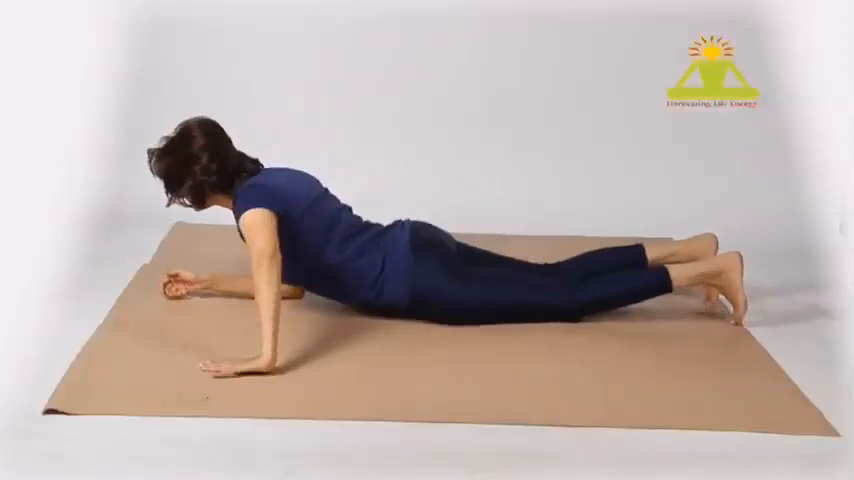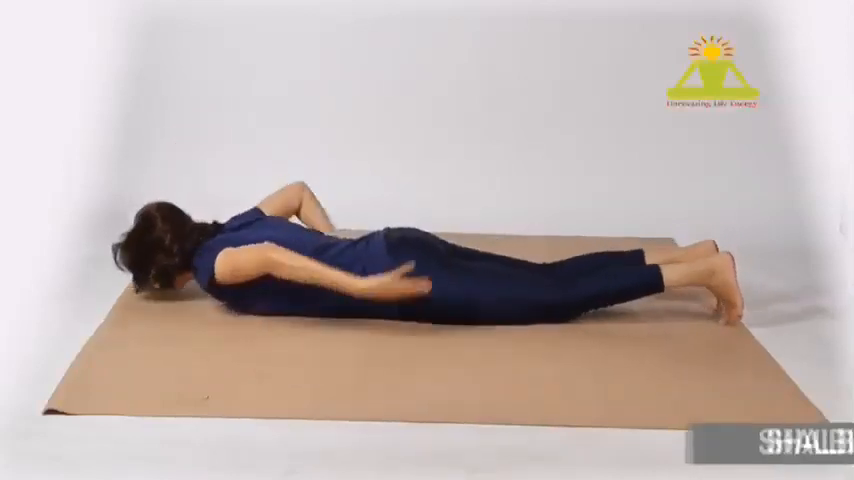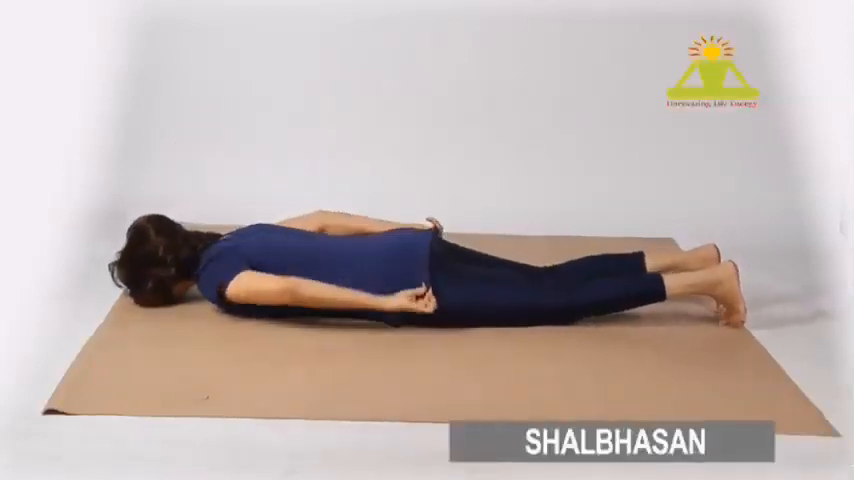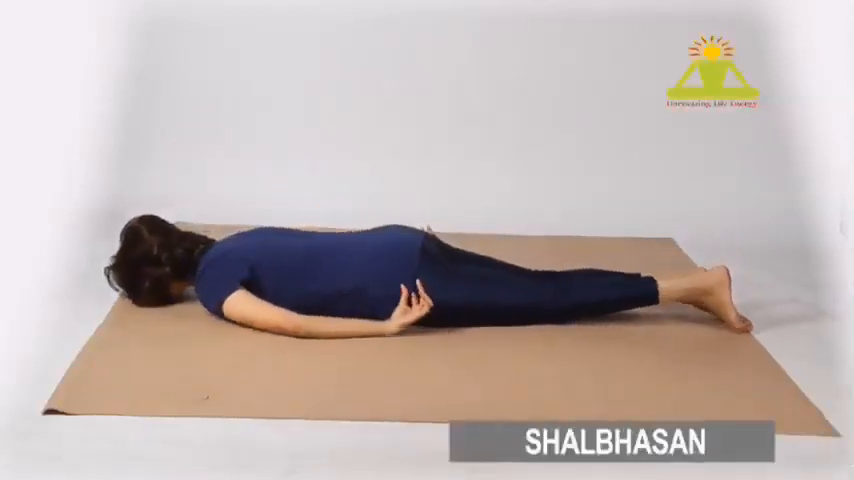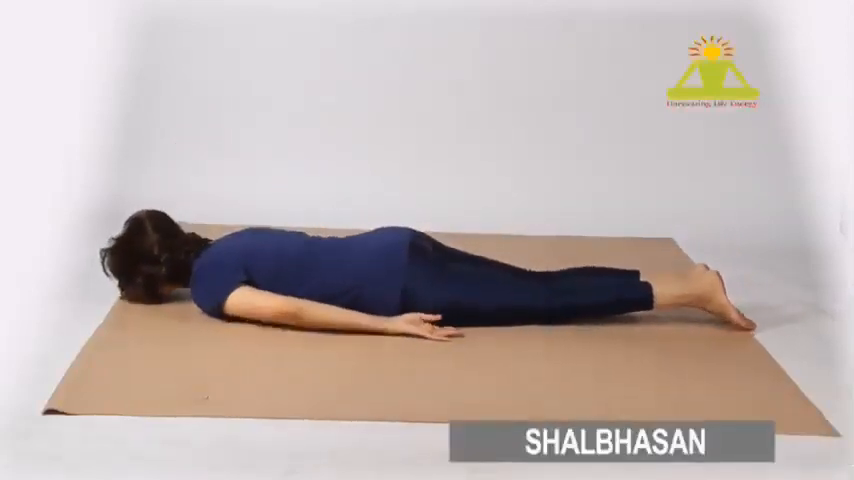
dt=1s
person 1, frame 1
left shoulder: (250, 200)
right shoulder: (274, 179)
left elbow: (266, 262)
right elbow: (290, 284)
left wrist: (266, 356)
right wrist: (205, 284)
left hip: (419, 283)
right hip: (414, 246)
left knee: (566, 299)
right knee: (557, 278)
left ankle: (711, 270)
right ankle: (689, 247)
person 1, frame 2
left shoulder: (215, 266)
right shoulder: (236, 227)
left elbow: (272, 258)
right elbow: (299, 191)
left wrist: (362, 287)
left hip: (391, 269)
right hip: (400, 247)
left knee: (555, 297)
right knee: (551, 279)
left ankle: (703, 270)
right ankle: (688, 252)
person 1, frame 3
left shoulder: (215, 277)
right shoulder: (234, 240)
left elbow: (290, 289)
right elbow: (321, 221)
left wrist: (387, 304)
right wrist: (403, 231)
left hip: (400, 280)
right hip: (412, 256)
left knee: (558, 303)
right knee: (551, 282)
left ankle: (709, 282)
right ankle: (692, 258)
person 1, frame 4
left shoulder: (211, 284)
right shoulder: (231, 246)
left elbow: (290, 324)
left wrist: (388, 326)
left hip: (396, 280)
right hip: (402, 245)
left knee: (550, 299)
right knee: (545, 286)
left ankle: (697, 284)
right ankle: (690, 284)
person 1, frame 5
left shoulder: (207, 285)
right shoulder: (226, 245)
left elbow: (291, 310)
left wrist: (389, 324)
left hip: (397, 286)
right hip: (397, 248)
left knee: (546, 300)
right knee: (541, 285)
left ankle: (691, 291)
right ankle: (677, 280)
